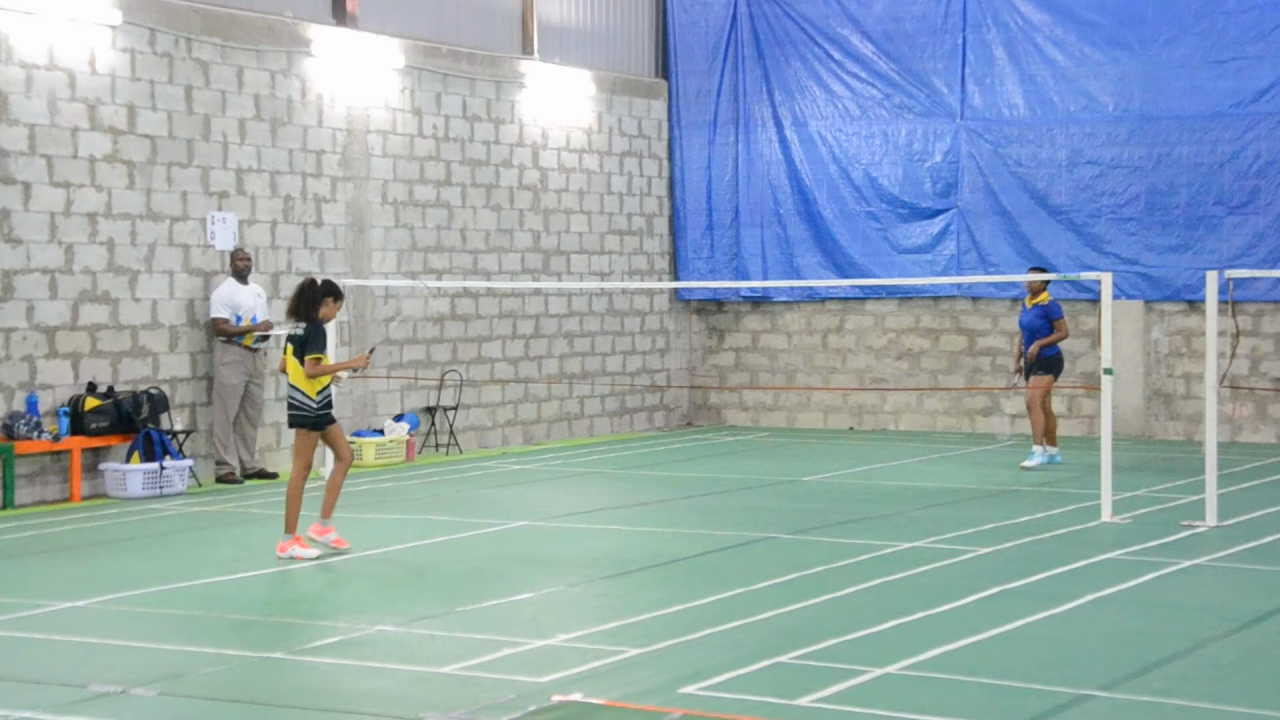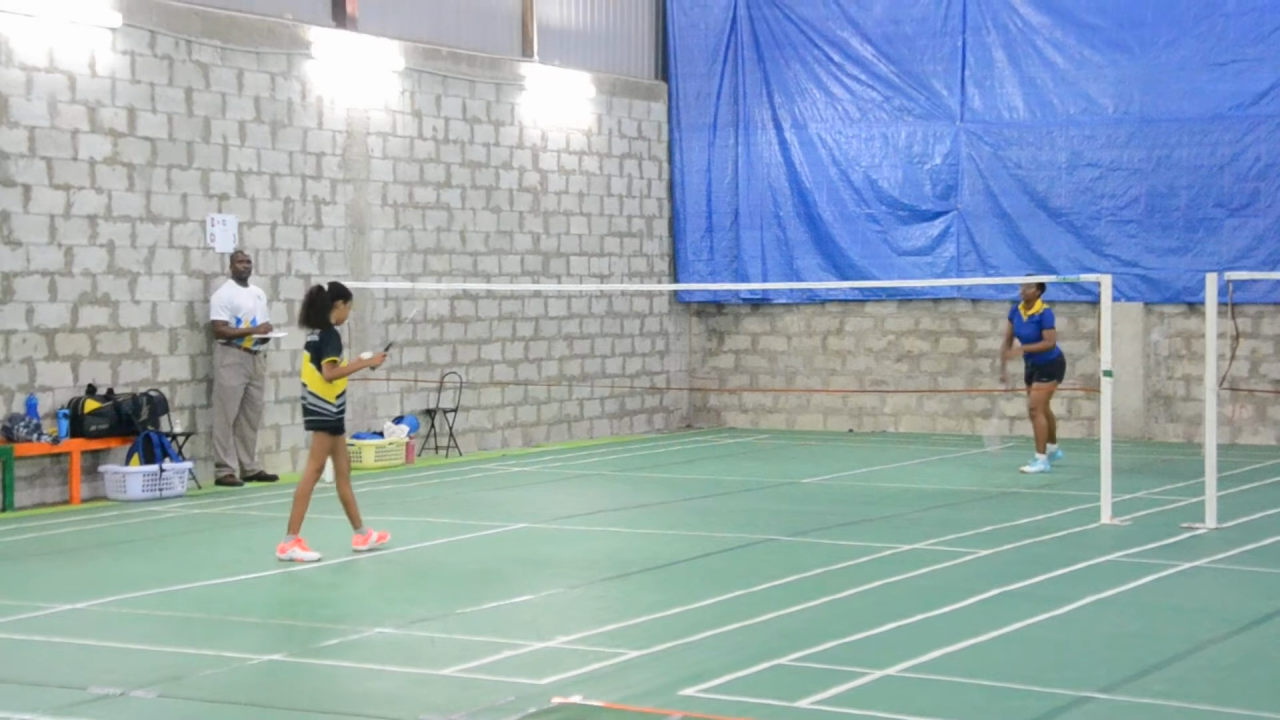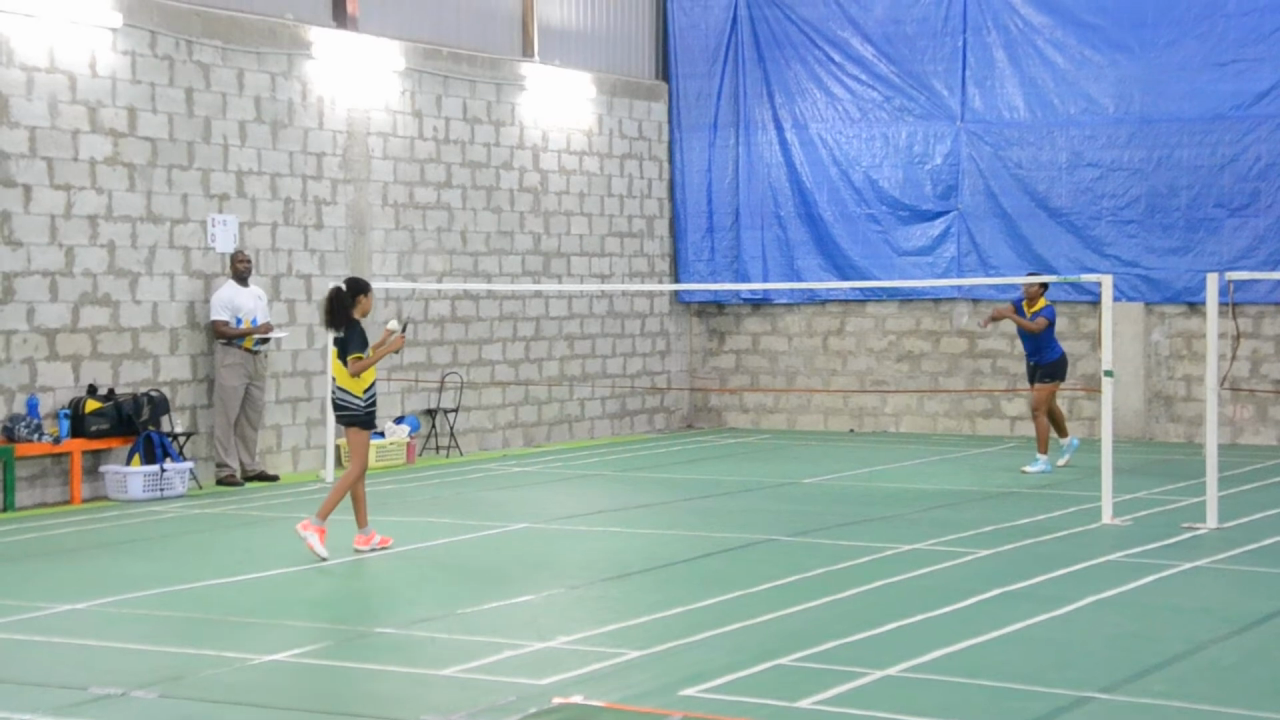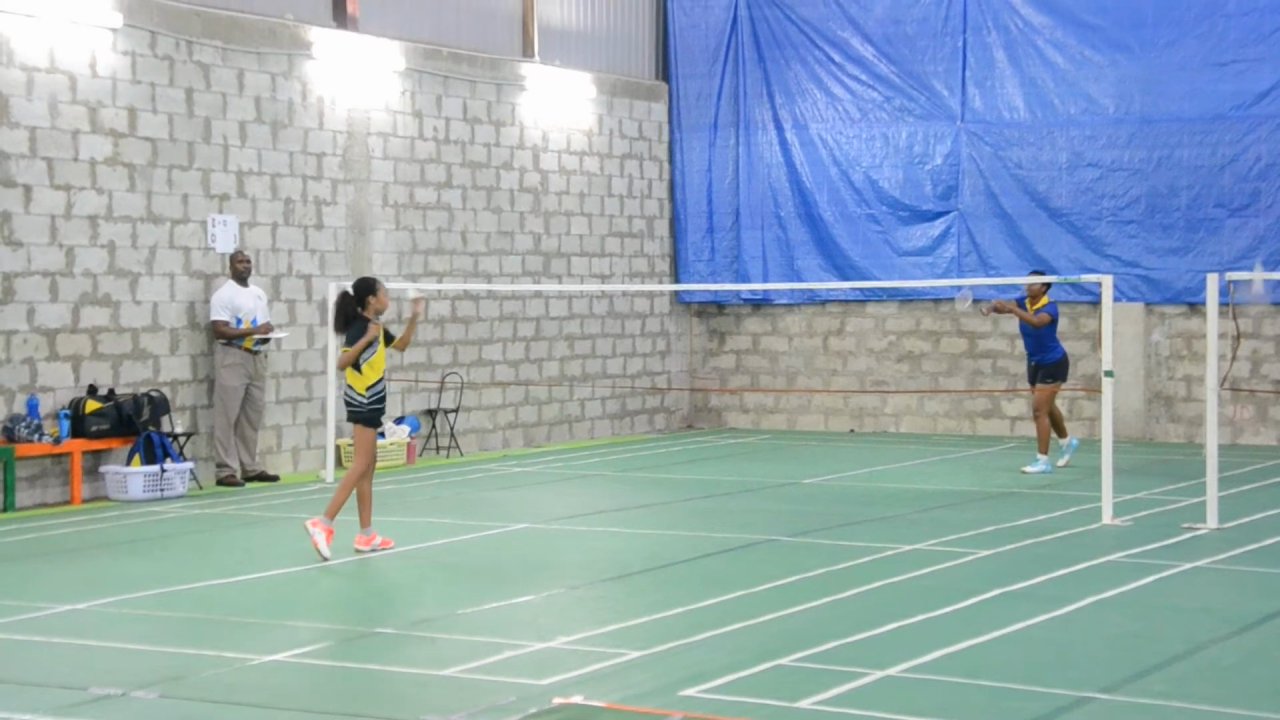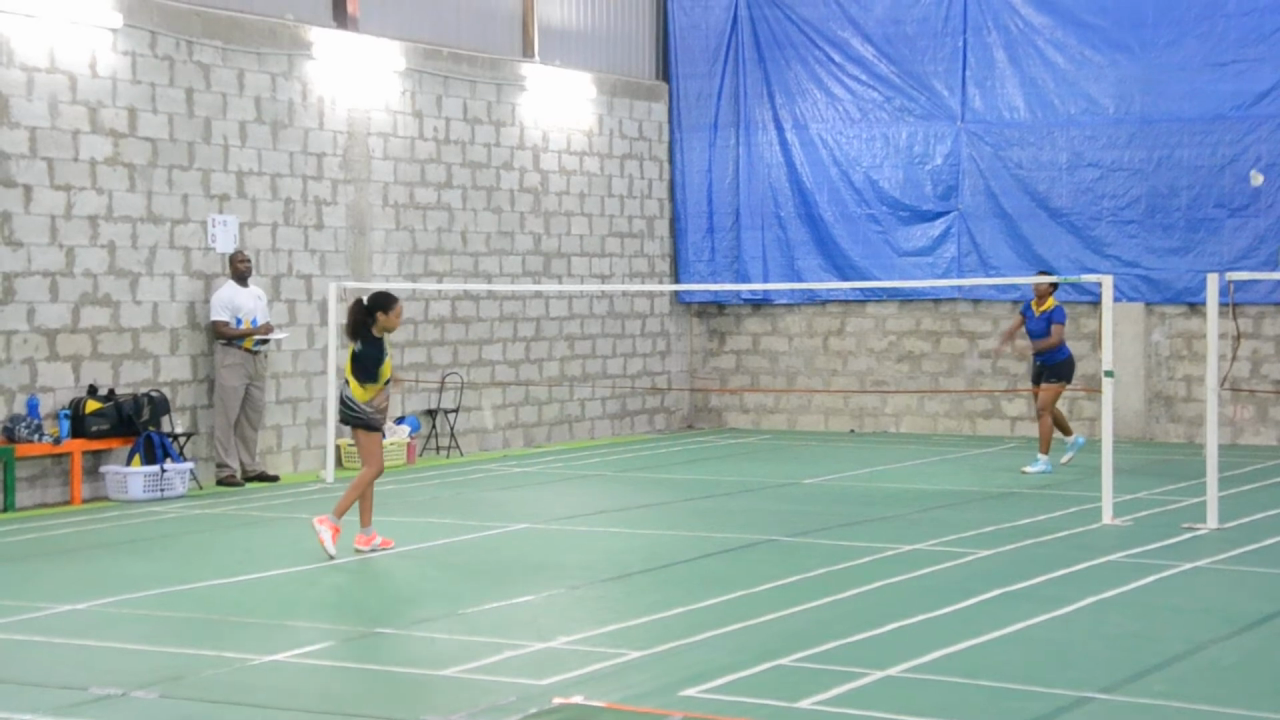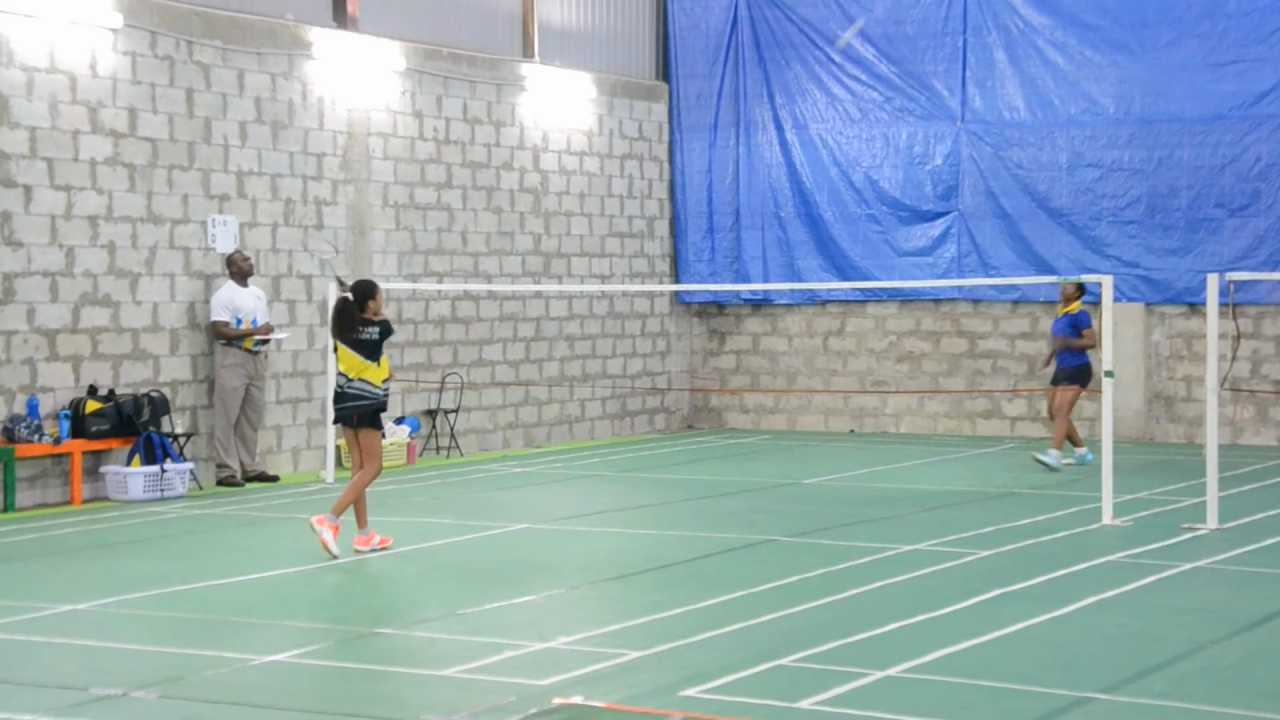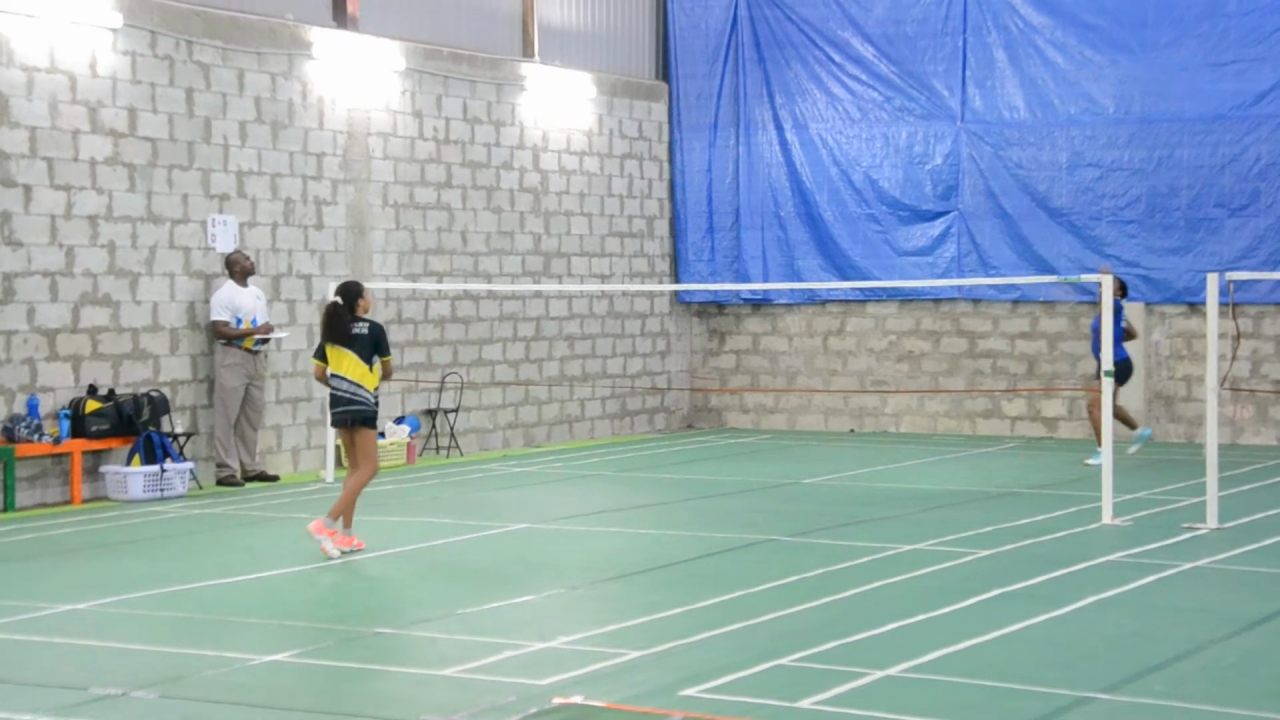
dt=0.4s
person 1, frame 1
left shoulder: (299, 327)
right shoulder: (316, 328)
left elbow: (283, 366)
right elbow: (310, 370)
right wrist: (348, 365)
left hip: (316, 406)
right hip: (310, 407)
left knee: (345, 456)
right knee: (302, 470)
left ankle: (322, 524)
right ankle: (288, 540)
person 1, frame 2
left shoulder: (316, 333)
right shoulder: (330, 334)
right elbow: (329, 374)
left wrist: (351, 365)
right wrist: (365, 364)
left hip: (326, 409)
right hip: (326, 410)
left knee: (343, 471)
right knee: (313, 473)
left ankle: (361, 534)
right ankle: (290, 541)
person 1, frame 3
left shoulder: (346, 328)
right shoulder: (354, 329)
right elbow: (354, 369)
left wrist: (381, 343)
right wrist: (388, 350)
left hip: (352, 404)
right hip: (356, 406)
left knee: (359, 469)
right knee: (356, 469)
left ankle: (364, 534)
right ankle: (314, 524)
person 1, frame 4
left shoulder: (375, 325)
right shoulder: (359, 325)
left elbow: (400, 345)
right elbow: (342, 360)
left wrist: (413, 317)
right wrist: (366, 339)
left hip: (369, 403)
right hip: (362, 404)
left knee: (368, 467)
right knee: (359, 467)
left ankle: (366, 534)
right ankle: (323, 524)
person 1, frame 5
left shoulder: (375, 338)
right shoulder: (369, 351)
right elbow: (374, 392)
left hip: (358, 409)
right hip: (362, 413)
left knee: (368, 469)
right knee: (373, 469)
left ankle: (366, 534)
right ankle: (330, 522)
person 1, frame 6
left shoulder: (342, 328)
right shoulder: (381, 328)
left hip: (345, 401)
right hip: (365, 404)
left knee: (359, 468)
right knee: (371, 469)
left ankle: (364, 535)
right ankle: (329, 520)
person 1, frame 7
left shoulder: (332, 331)
right shoulder: (374, 329)
left elbow: (318, 373)
right elbow: (386, 370)
right wrist: (375, 379)
left hip: (339, 404)
right hip: (361, 404)
left knee: (356, 467)
right knee: (367, 469)
left ankle: (343, 535)
right ankle: (326, 524)
person 2, frame 1
left shoulder: (259, 291)
right shoulder: (223, 292)
right elbow: (219, 328)
left wrist: (266, 330)
right wrist: (253, 328)
left hip: (256, 355)
right hip: (232, 355)
left knee: (252, 413)
right knee: (227, 414)
left ankle: (250, 465)
right ankle: (225, 468)
person 2, frame 2
left shoulder: (259, 293)
right shoulder: (223, 294)
right elbow: (219, 331)
left wrist: (266, 332)
right wrist: (252, 330)
left hip: (256, 357)
right hip: (232, 357)
left knee: (252, 415)
right knee: (227, 416)
left ankle: (250, 467)
right ankle: (225, 470)
person 2, frame 3
left shoulder: (259, 293)
right shoulder: (224, 294)
right elbow: (219, 331)
left wrist: (267, 333)
right wrist: (253, 330)
left hip: (257, 357)
right hip: (232, 358)
left knee: (252, 416)
right knee: (228, 416)
left ankle: (251, 467)
right ankle: (225, 470)
person 2, frame 4
left shoulder: (259, 293)
right shoulder: (224, 295)
right elbow: (219, 331)
left wrist: (267, 332)
right wrist: (253, 331)
left hip: (257, 357)
right hip: (232, 357)
left knee: (253, 416)
right knee: (228, 417)
left ankle: (251, 467)
right ankle: (226, 471)
person 2, frame 5
left shoulder: (259, 293)
right shoulder: (223, 295)
right elbow: (219, 331)
left wrist: (267, 333)
right wrist: (253, 331)
left hip: (257, 357)
right hip: (232, 358)
left knee: (253, 416)
right knee: (228, 417)
left ankle: (251, 467)
right ankle: (226, 471)
person 2, frame 6
left shoulder: (259, 294)
right shoulder: (224, 295)
right elbow: (220, 332)
left wrist: (267, 333)
right wrist: (254, 332)
left hip: (257, 357)
right hip: (233, 358)
left knee: (253, 416)
right knee: (228, 417)
left ankle: (251, 467)
right ankle: (226, 471)
person 2, frame 7
left shoulder: (258, 293)
right shoulder: (224, 295)
right elbow: (219, 331)
left wrist: (267, 333)
right wrist: (253, 331)
left hip: (256, 357)
right hip: (233, 358)
left knee: (252, 416)
right knee: (228, 417)
left ankle: (251, 467)
right ankle: (225, 471)
person 3, frame 1
left shoulder: (1050, 305)
right shoulder: (1026, 303)
left elbow: (1063, 332)
left wrist: (1038, 344)
right wrist: (1018, 359)
left hip: (1047, 360)
right hip: (1032, 361)
left knee: (1033, 402)
right knee: (1043, 406)
left ankle: (1039, 453)
right ankle: (1053, 452)
person 3, frame 2
left shoulder: (1045, 313)
right shoulder: (1015, 310)
left elbow: (1049, 344)
right elbow: (1007, 339)
left wrist: (1022, 349)
right wrist: (1003, 366)
left hip: (1050, 364)
right hip: (1031, 364)
left knee: (1035, 409)
right knee: (1042, 408)
left ankle: (1042, 460)
right ankle: (1053, 448)
person 3, frame 3
left shoulder: (1047, 309)
right shoulder: (1019, 304)
left elbow: (1035, 328)
right elbow: (1002, 311)
left wrist: (1009, 315)
right wrist: (989, 319)
left hip: (1052, 363)
right hip: (1034, 363)
left knee: (1038, 409)
right knee: (1048, 406)
left ankle: (1042, 461)
right ankle: (1068, 441)
person 3, frame 4
left shoulder: (1050, 307)
right shoulder: (1023, 303)
left elbow: (1037, 321)
right elbow: (1005, 307)
left wrist: (1011, 308)
right wrist: (992, 307)
left hip: (1053, 363)
right hip: (1034, 363)
left knee: (1039, 410)
right knee: (1048, 406)
left ankle: (1043, 461)
right ankle: (1067, 442)
person 3, frame 5
left shoulder: (1056, 311)
right shoulder: (1028, 307)
left elbow: (1056, 339)
right elbow: (1014, 328)
left wrist: (1031, 347)
right wrist: (1002, 343)
left hip: (1059, 364)
right hip: (1041, 364)
left knee: (1043, 410)
right knee: (1046, 408)
left ankle: (1043, 461)
right ankle: (1073, 440)
person 3, frame 6
left shoulder: (1080, 315)
right shoulder: (1061, 312)
left elbow: (1091, 342)
left wrist: (1066, 344)
right wrist: (1051, 356)
left hip: (1077, 369)
right hip: (1062, 368)
left knee: (1060, 411)
right knee: (1054, 413)
left ankle: (1053, 454)
right ankle: (1082, 452)
person 3, frame 7
left shoulder: (1114, 304)
right shoulder: (1117, 312)
right elbow: (1133, 334)
left hip: (1116, 365)
right hip: (1110, 364)
left knee: (1093, 404)
left ankle: (1102, 452)
right ankle: (1140, 432)
